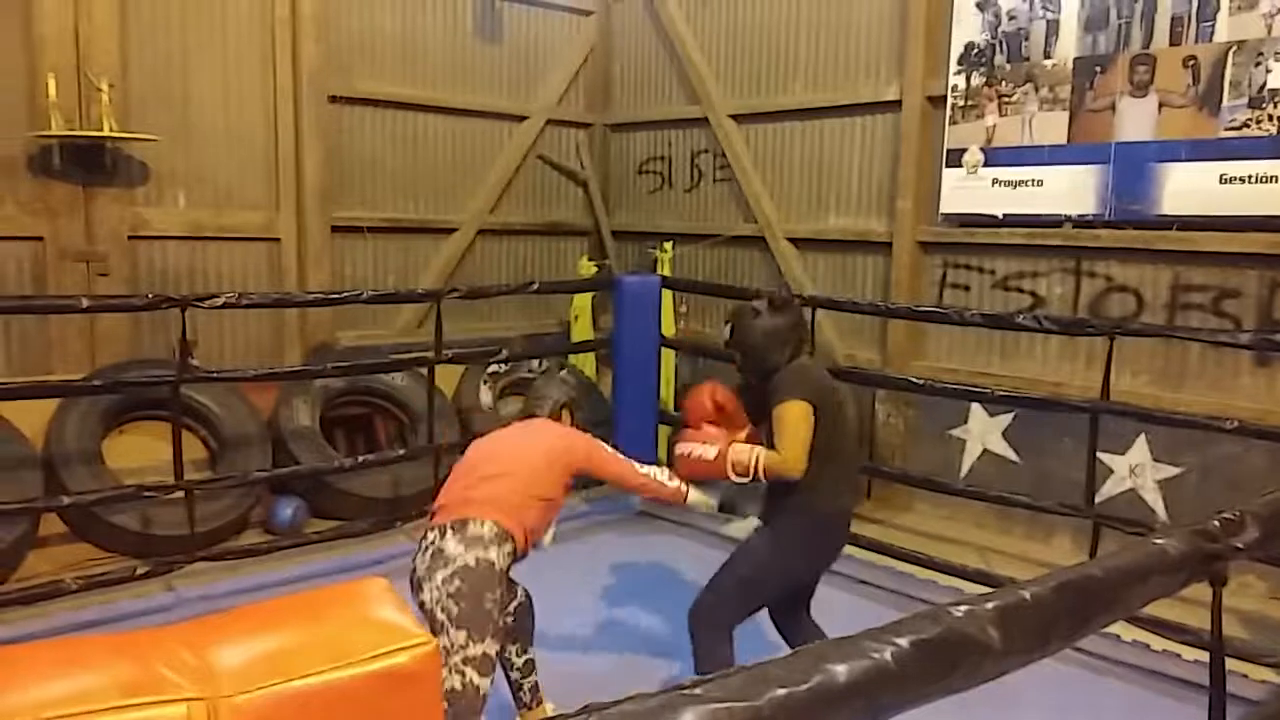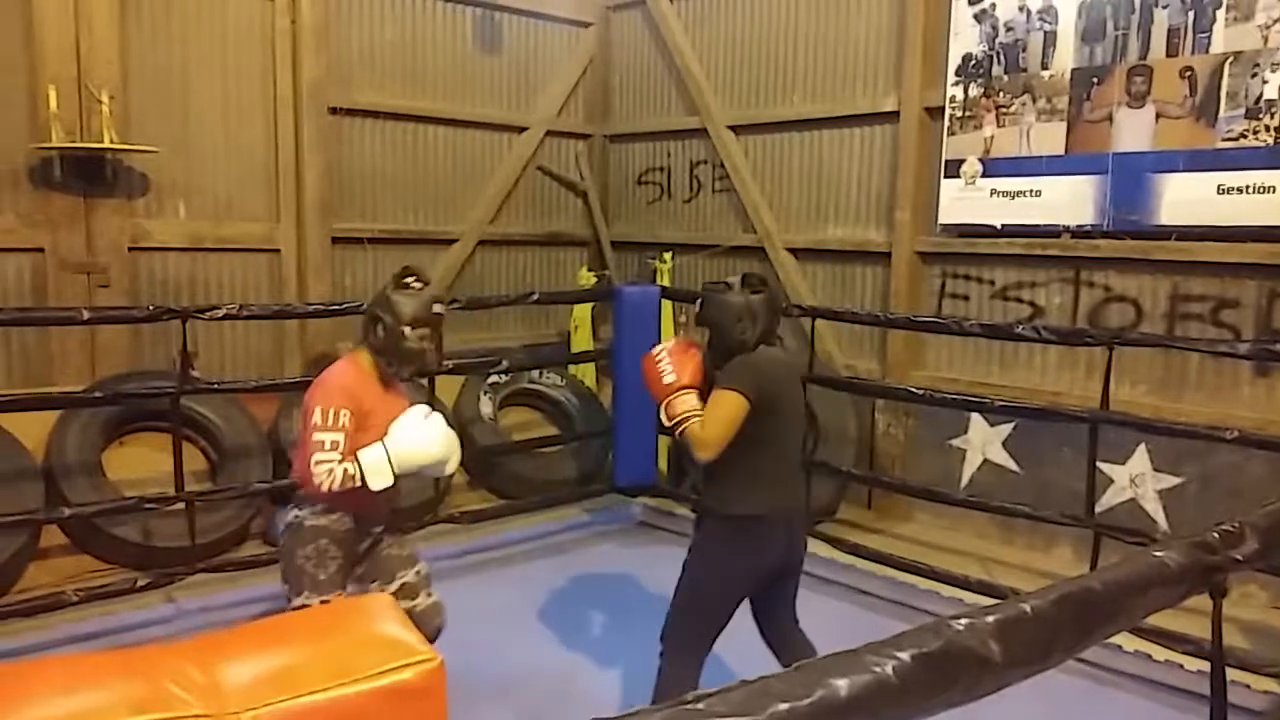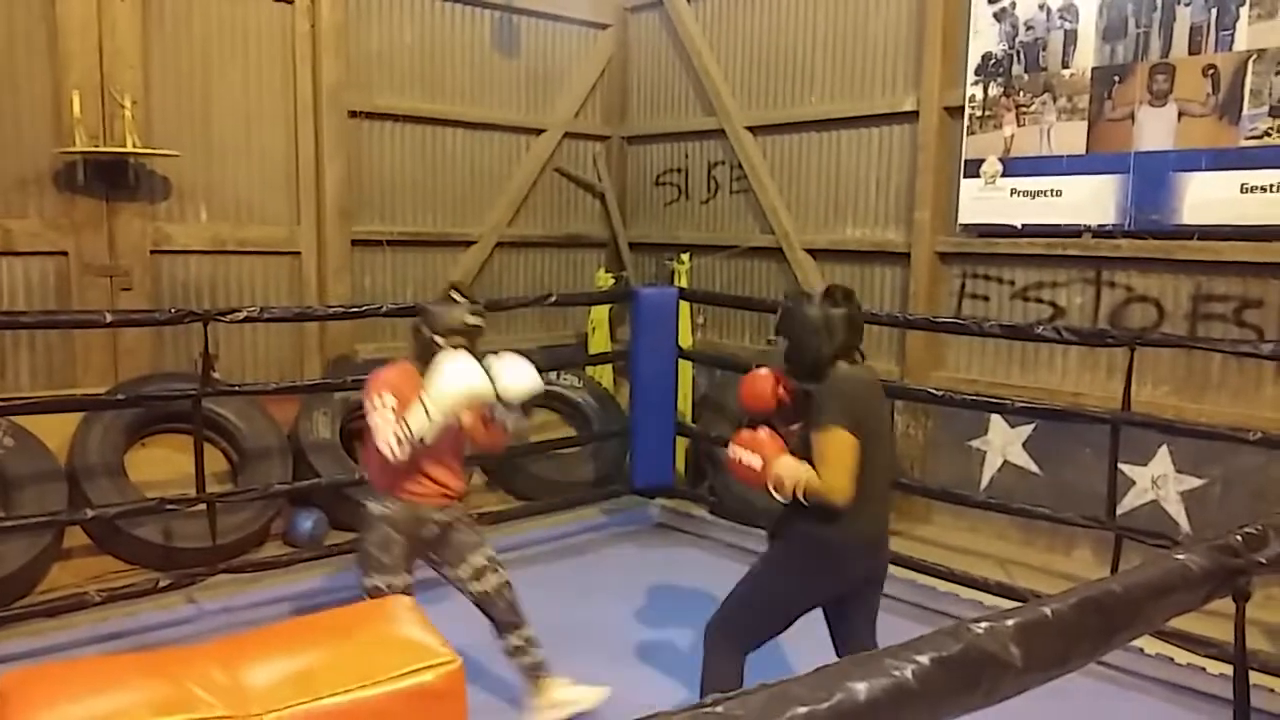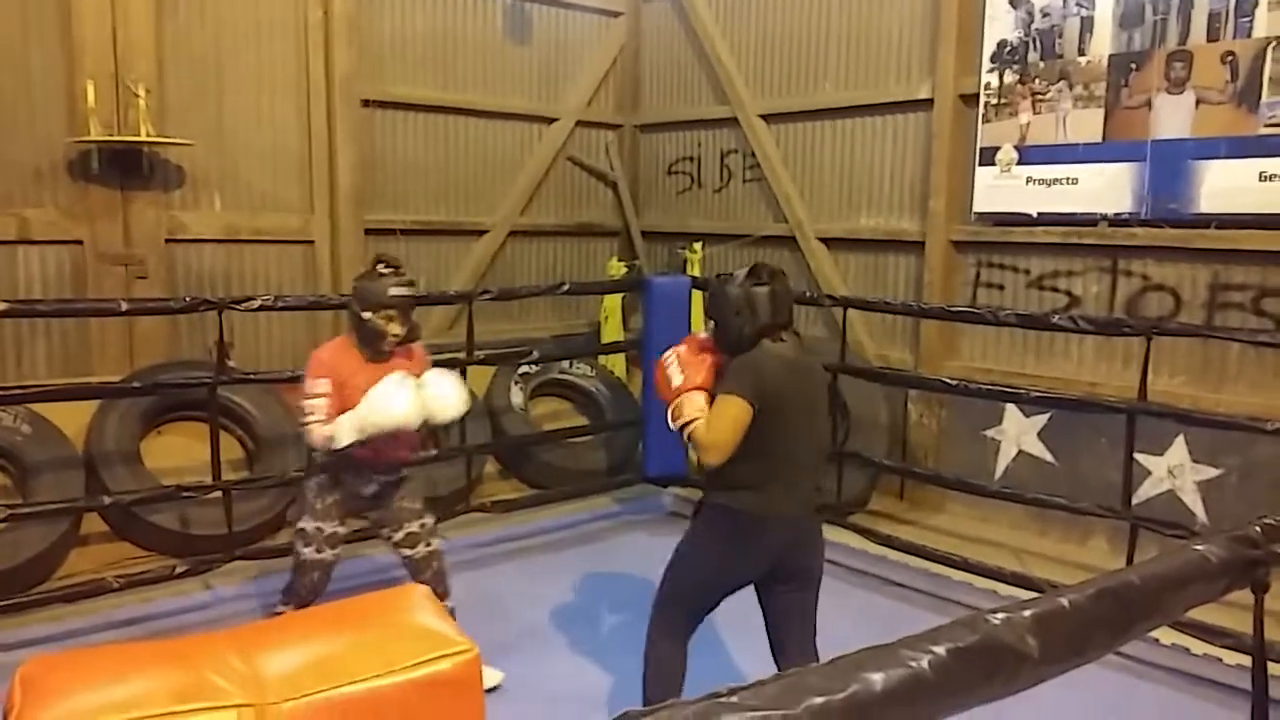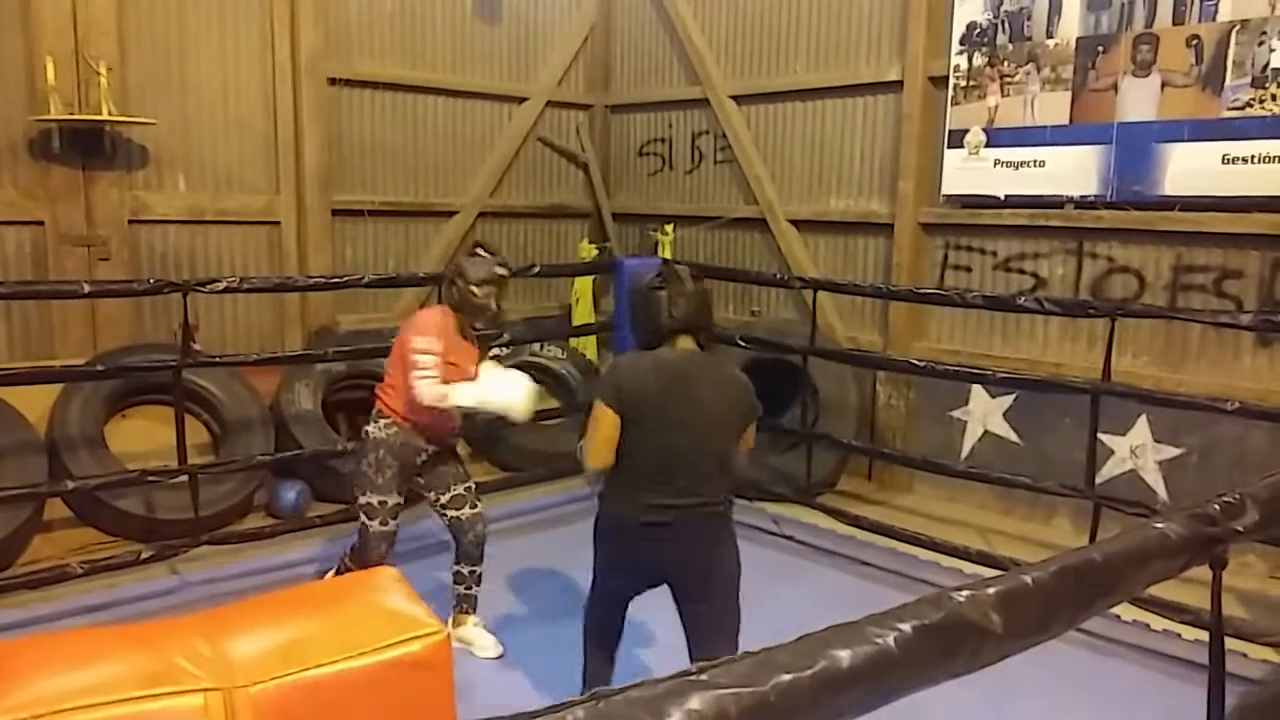
dt=1s
person 1, frame 1
left shoulder: (792, 382)
right shoulder: (799, 375)
left elbow: (791, 464)
left wrist: (733, 455)
right wrist: (734, 430)
left hip: (804, 522)
right hip: (820, 520)
left knee: (707, 618)
right knee: (790, 615)
person 1, frame 2
left shoulder: (746, 371)
right shoulder: (785, 365)
left elbow: (704, 446)
left wrist: (677, 392)
right wrist: (696, 387)
left hip: (736, 529)
right hip: (788, 525)
left knee: (681, 646)
right knee: (784, 633)
person 1, frame 3
left shoulder: (833, 398)
right shoulder: (864, 385)
left elbow: (836, 490)
left wrist: (782, 469)
left hip: (817, 547)
right hip: (867, 549)
left knee: (725, 637)
right knee: (860, 657)
person 1, frame 4
left shoulder: (750, 368)
right shoulder: (810, 368)
left elbow: (711, 450)
left wrist: (688, 392)
right wrist: (718, 380)
left hip: (735, 525)
right hip: (801, 530)
left knee: (668, 626)
right knee: (798, 657)
person 1, frame 5
left shoulder: (624, 374)
right shoulder: (736, 384)
left elbow: (597, 461)
right elbow: (736, 460)
left wrist: (587, 443)
left hip: (627, 531)
right hip: (704, 537)
left knee: (604, 607)
right knee: (716, 663)
person 2, frame 1
left shoulder: (492, 441)
right shoulder: (570, 443)
right elbow: (640, 478)
right wrist: (696, 497)
left hip: (437, 552)
right hip: (470, 560)
left knee: (518, 611)
person 2, frame 2
left shoulder: (392, 380)
right shoulder: (339, 384)
right elbow: (324, 476)
left wrist: (429, 452)
right wrist: (394, 453)
left hip: (371, 527)
right hip: (320, 529)
left knee: (426, 619)
person 2, frame 3
left shoulder: (466, 385)
right shoulder: (388, 381)
left elbow: (493, 437)
right elbow: (392, 450)
left wrist: (508, 401)
right wrist: (437, 405)
left hip: (446, 516)
right hip: (393, 518)
left knee: (500, 598)
person 2, frame 4
left shoulder: (413, 354)
right shoulder: (328, 361)
left elbow: (417, 413)
right elbow: (318, 436)
right wrist: (365, 421)
left hip: (389, 479)
right hip: (337, 478)
left knee: (430, 567)
right knee: (307, 579)
person 2, frame 5
left shoulder: (467, 335)
right shoulder: (428, 325)
right elbow: (424, 392)
left wrist: (488, 387)
right wrist: (486, 396)
left hip: (437, 446)
right hip: (391, 440)
left knee: (472, 528)
right knee: (374, 547)
left ankle: (464, 622)
